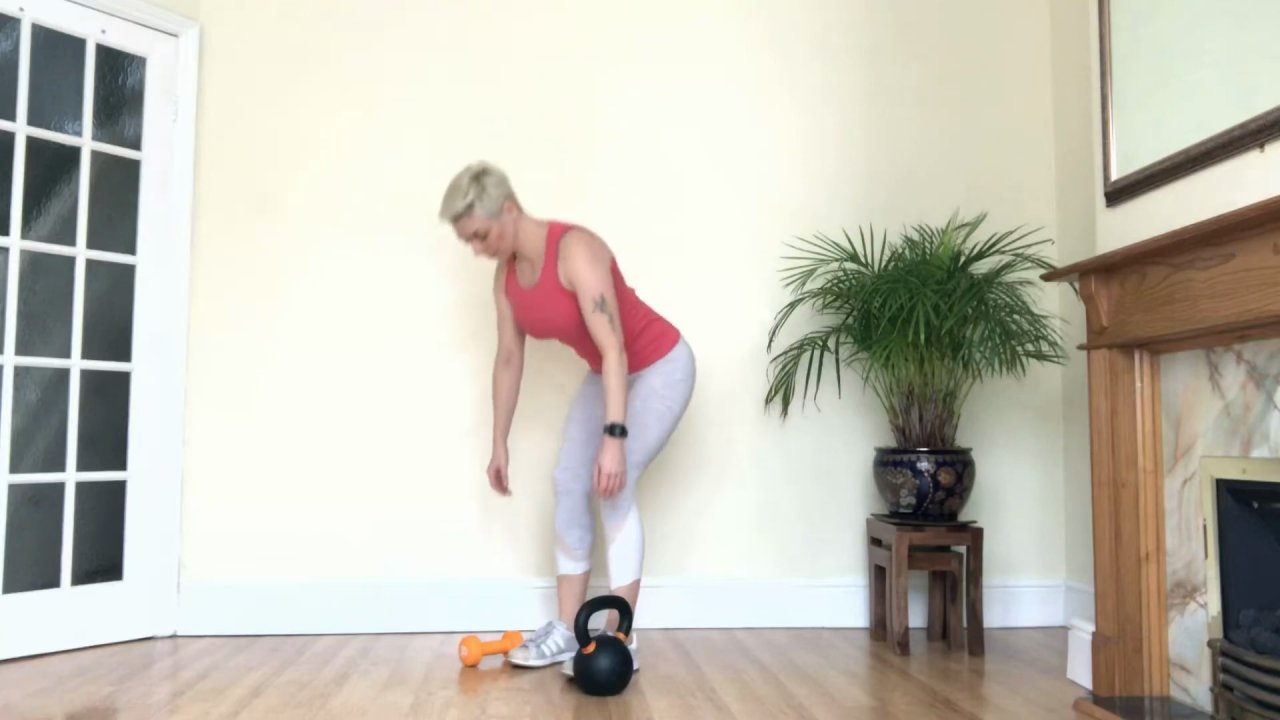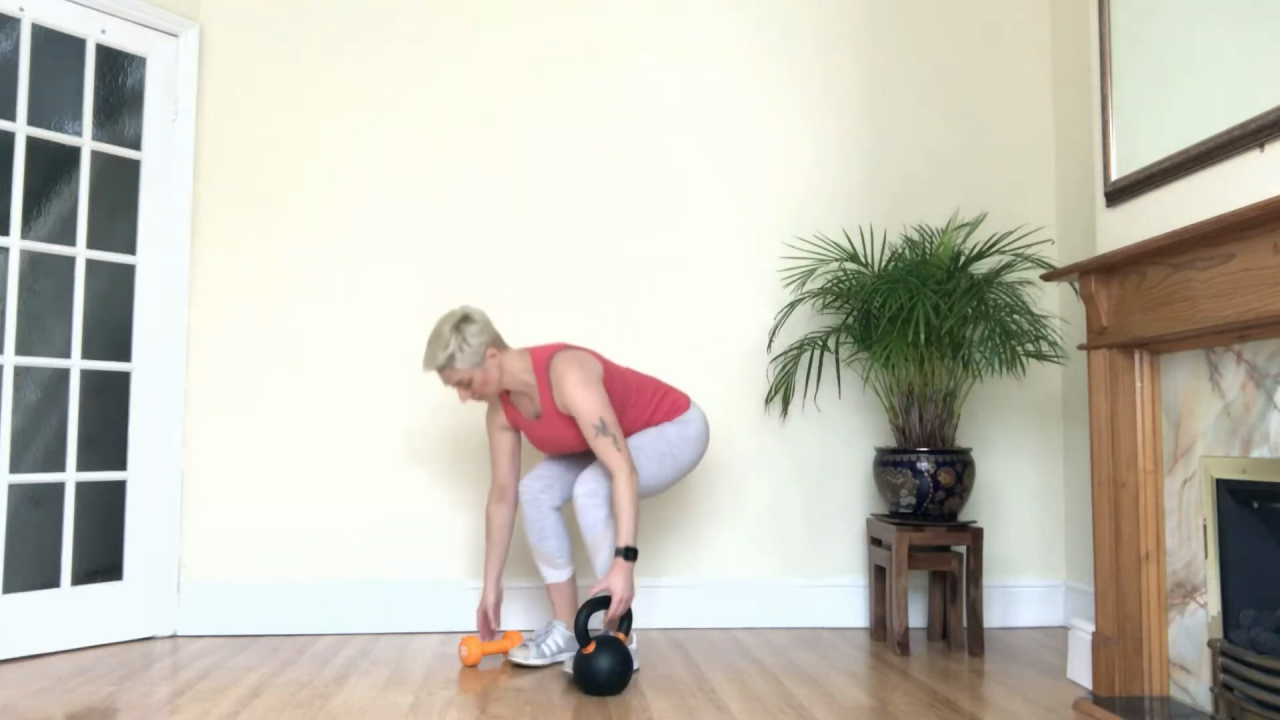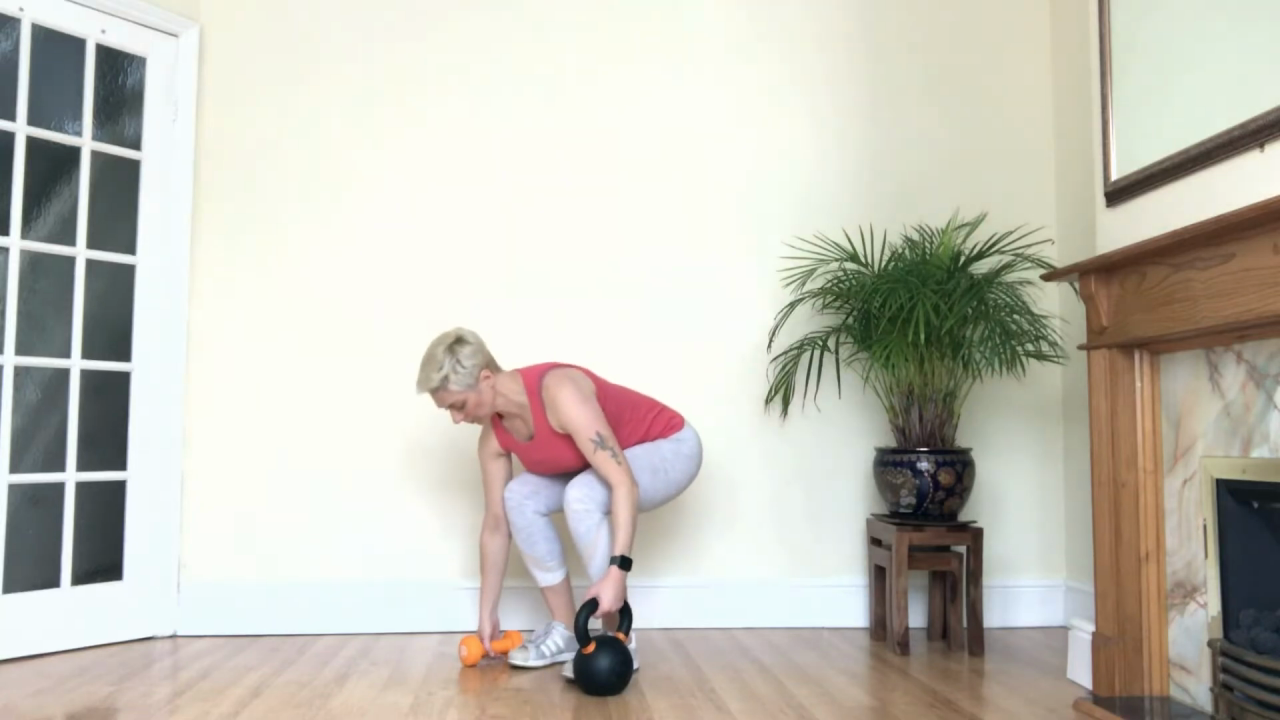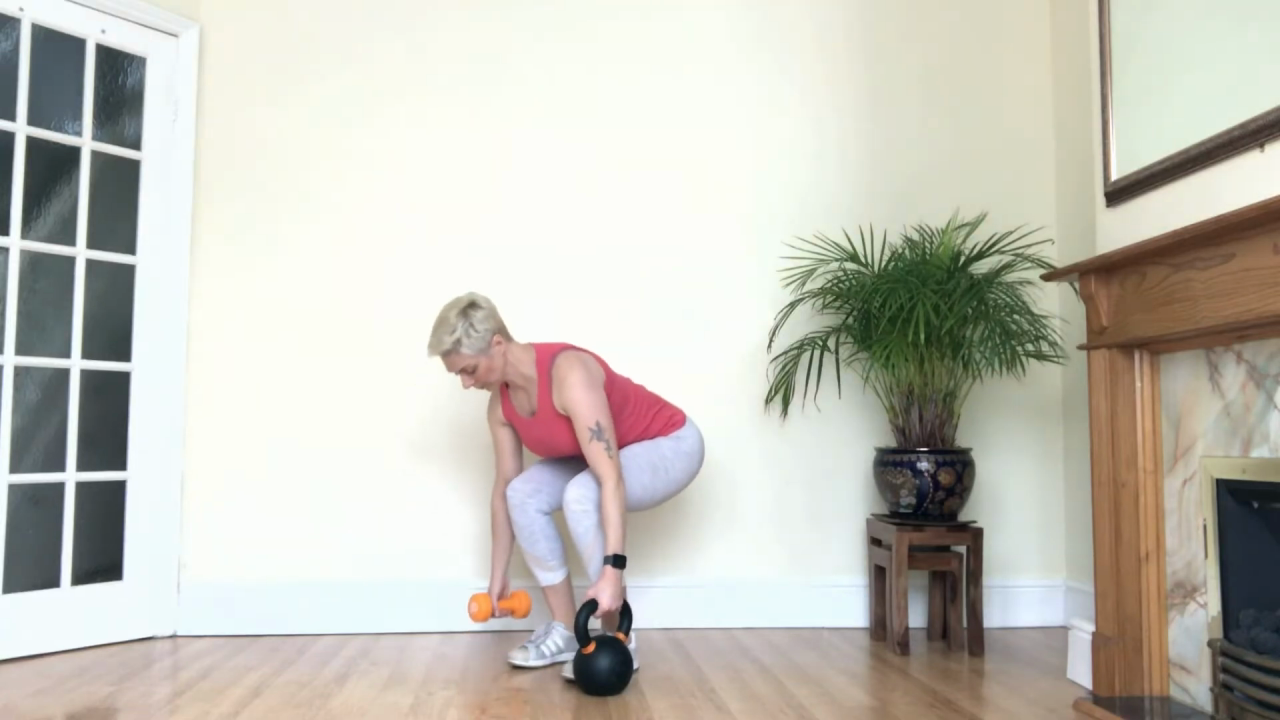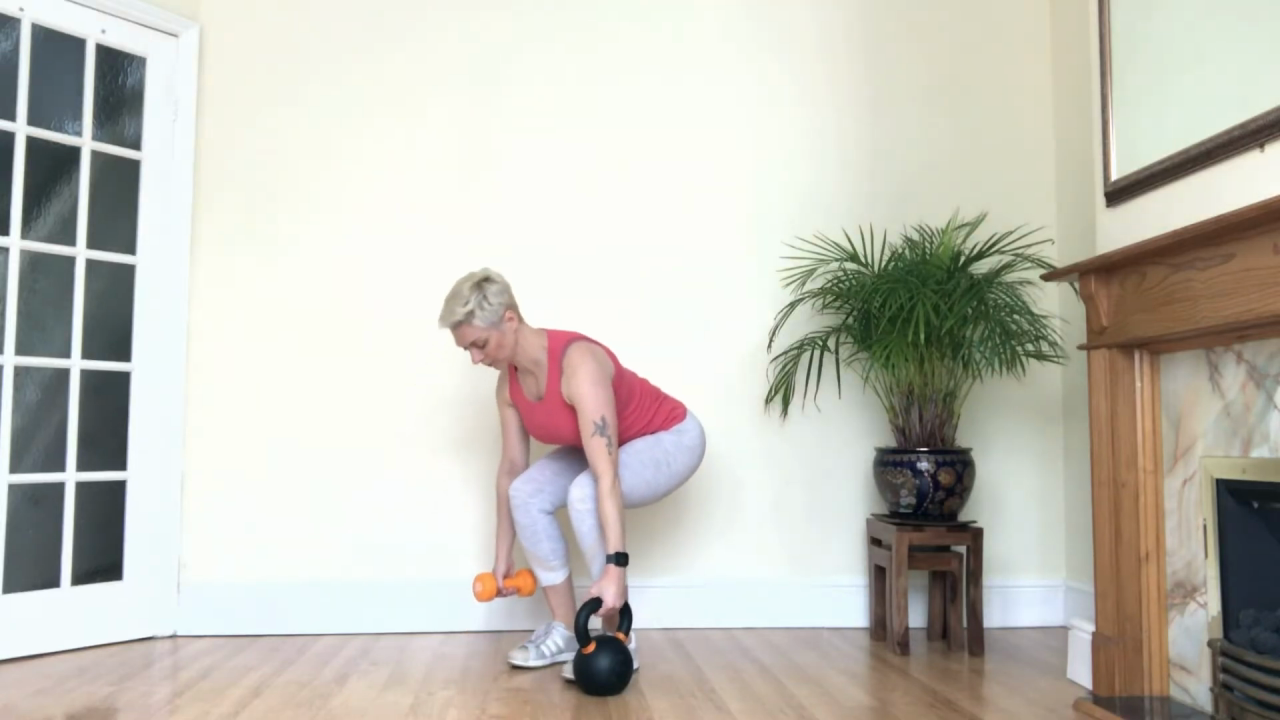
dt=0.7s
person 1, frame 1
left shoulder: (576, 250)
right shoulder: (507, 275)
left elbow: (615, 348)
right elbow: (508, 360)
left wrist: (615, 438)
right wrist: (499, 444)
left hip: (659, 366)
right hip: (607, 375)
left knee: (613, 486)
right knee: (569, 482)
left ankle: (620, 639)
right ankle: (567, 630)
person 1, frame 2
left shoulder: (565, 374)
right shoulder: (502, 408)
left elbow: (624, 471)
right elbow: (503, 495)
left wrist: (623, 562)
right wrist: (491, 586)
left hip: (676, 430)
right hip: (617, 438)
left knee: (590, 490)
right knee: (534, 491)
right ankle: (566, 630)
person 1, frame 3
left shoulder: (559, 392)
right shoulder: (494, 434)
left elbow: (624, 483)
right elbow: (496, 524)
left wrist: (617, 571)
right wrist: (487, 614)
left hip: (670, 447)
right hip: (607, 457)
left knee: (582, 496)
right knee: (521, 496)
right ankle: (565, 631)
person 1, frame 4
left shoulder: (568, 373)
right shoulder: (501, 402)
left elbow: (611, 479)
right elbow: (504, 487)
left wrist: (612, 570)
right wrist: (498, 577)
left hip: (670, 445)
right hip: (604, 452)
left knee: (581, 495)
right knee: (524, 493)
right ankle: (565, 632)
person 1, frame 5
left shoulder: (578, 364)
right shoulder: (509, 382)
left elbow: (607, 478)
right elbow: (511, 470)
left wrist: (615, 569)
right wrist: (502, 557)
left hip: (670, 438)
right hip: (608, 444)
left knee: (584, 494)
right knee: (527, 493)
right ankle: (565, 631)
